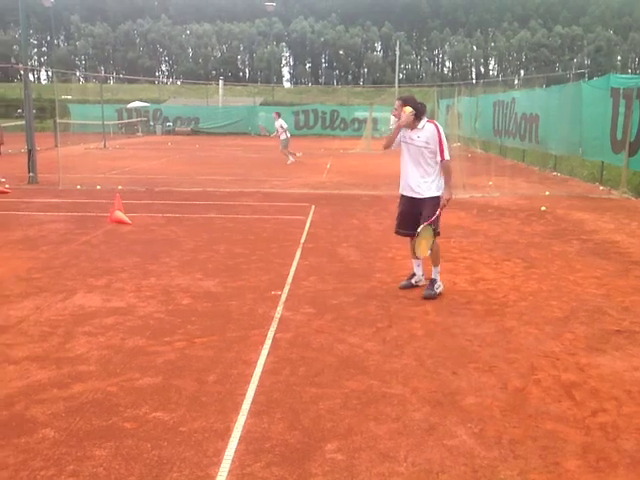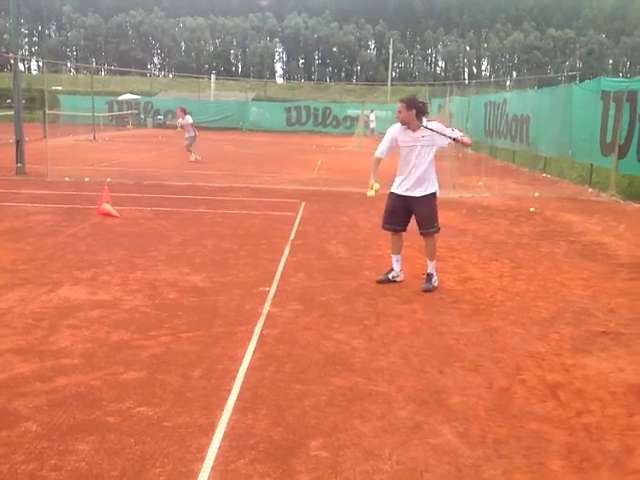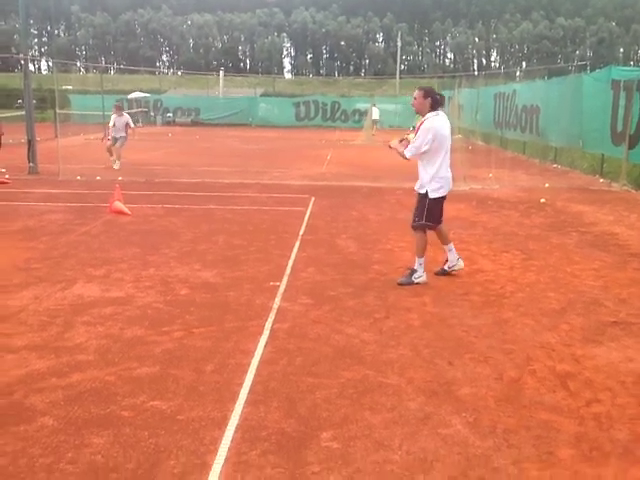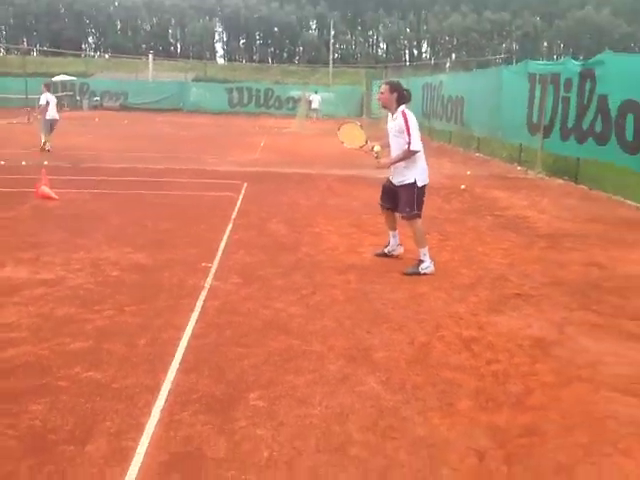
dt=1s
person 1, frame 1
left shoulder: (432, 128)
right shoulder: (401, 127)
left elbow: (445, 160)
right elbow: (386, 146)
left wrist: (448, 189)
right wrist: (399, 125)
left hip: (430, 193)
right hip: (408, 191)
right knee: (411, 235)
left ankle: (435, 279)
right ankle: (418, 275)
person 1, frame 2
left shoulder: (434, 128)
right shoulder: (395, 130)
left elbow: (457, 135)
right elbow: (379, 154)
left wrist: (464, 140)
right wrist: (373, 177)
left hip: (425, 190)
right hip: (400, 189)
left knee: (428, 232)
right knee: (395, 230)
left ankle: (432, 274)
right ankle: (396, 271)
person 1, frame 3
left shoulder: (427, 123)
right shoulder: (440, 118)
left elbow: (408, 154)
left wrist: (396, 145)
right wrist: (408, 142)
left hip: (431, 184)
right hip: (438, 181)
left knee: (419, 226)
right knee: (435, 223)
left ankle: (418, 272)
right ankle: (454, 260)
person 1, frame 4
left shoulder: (406, 117)
right shoulder: (391, 117)
left elbow: (414, 148)
left wrist: (389, 161)
left hip: (412, 176)
right hip: (397, 174)
left knee: (411, 217)
right knee: (386, 207)
left ankle: (426, 262)
right ankle: (394, 246)
